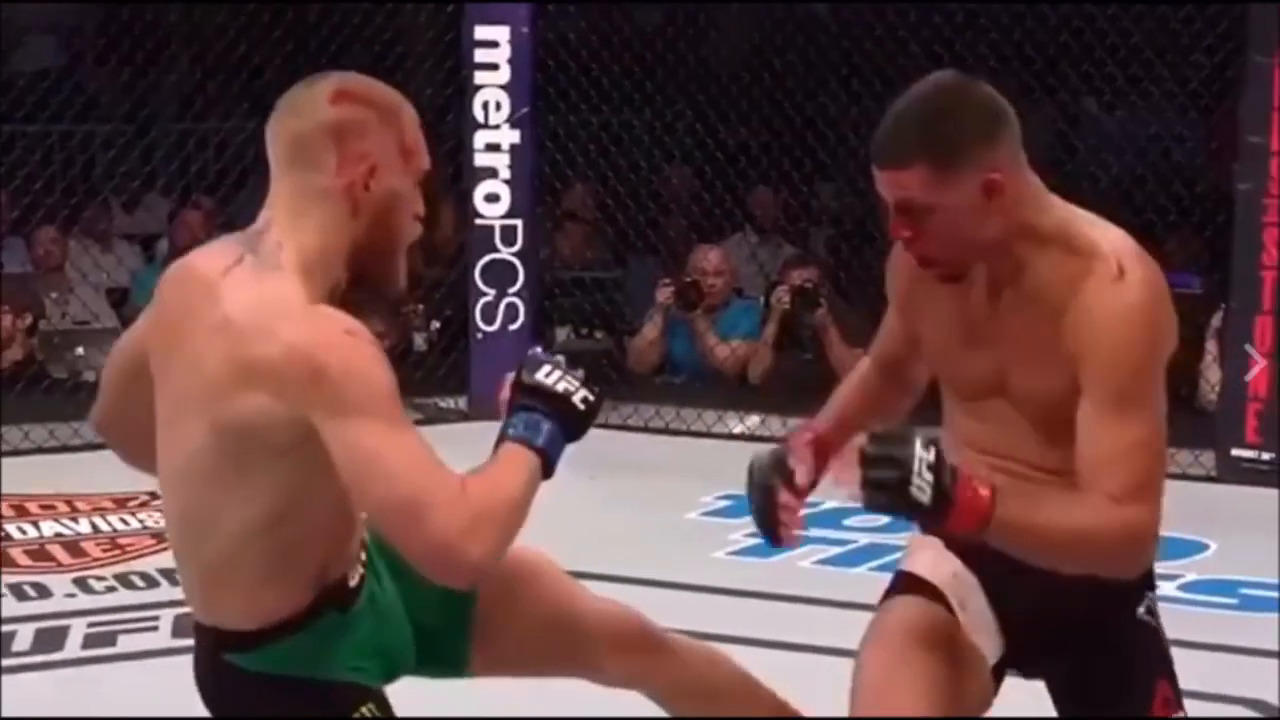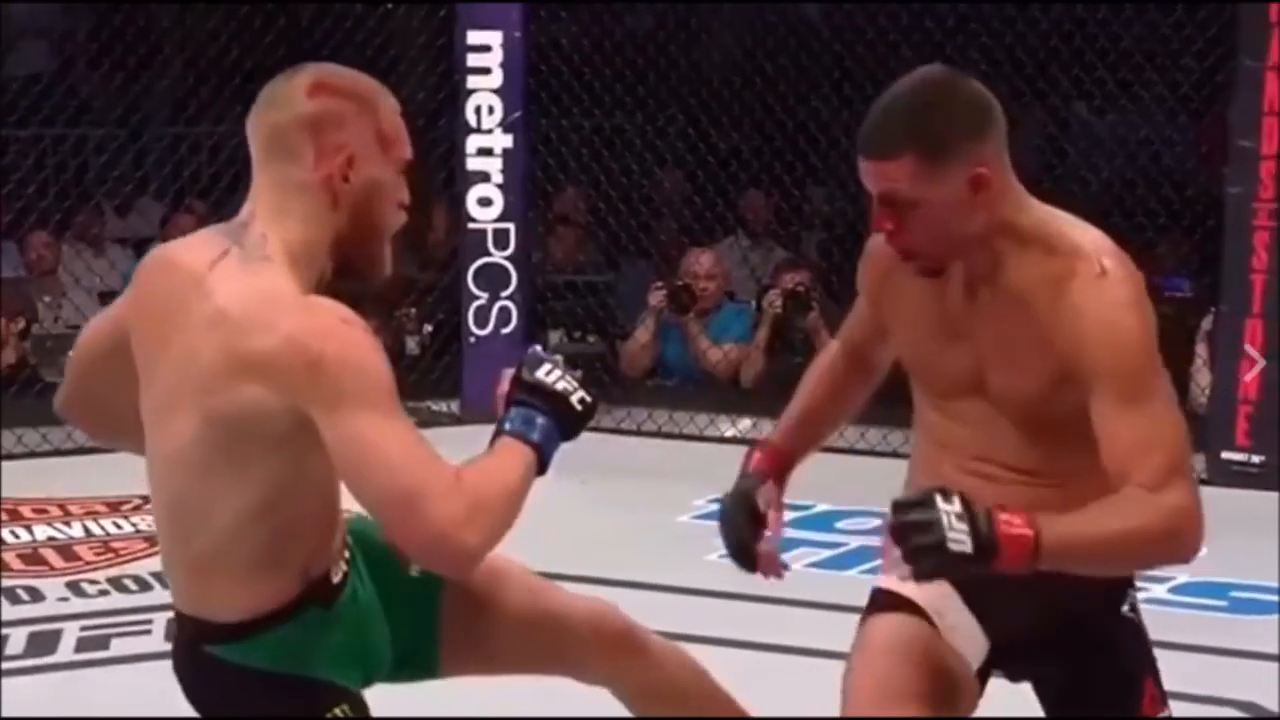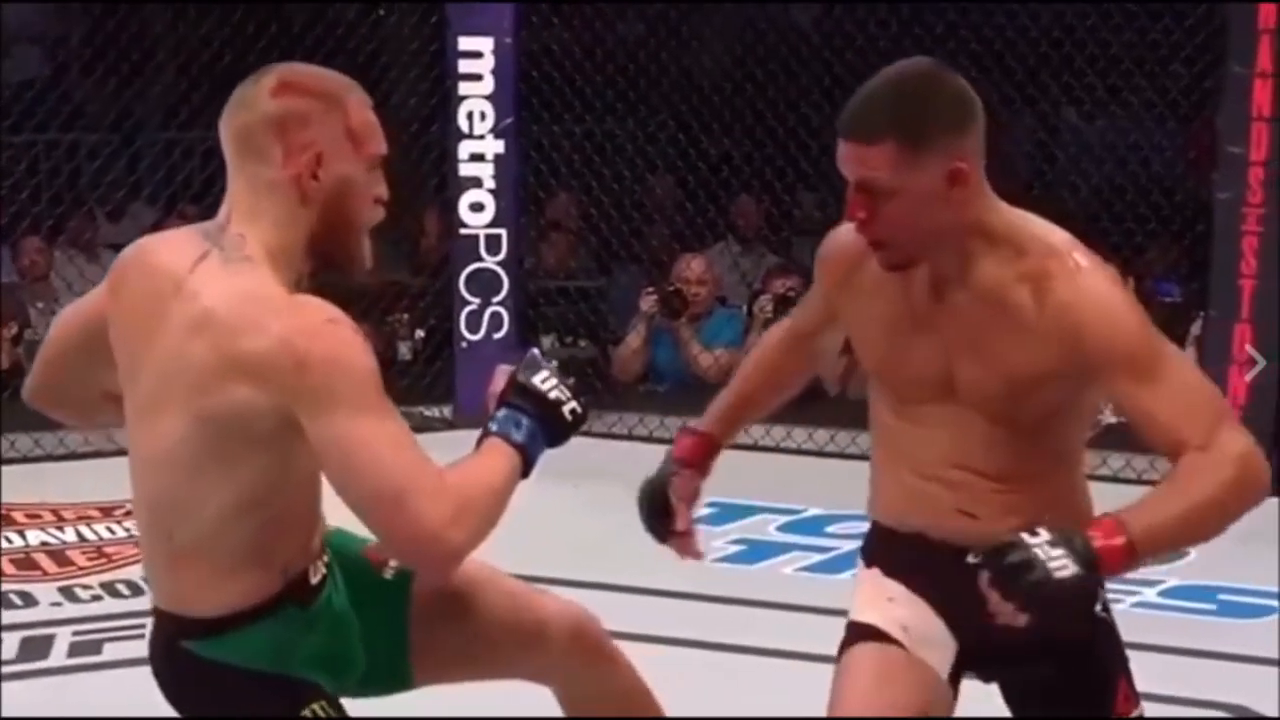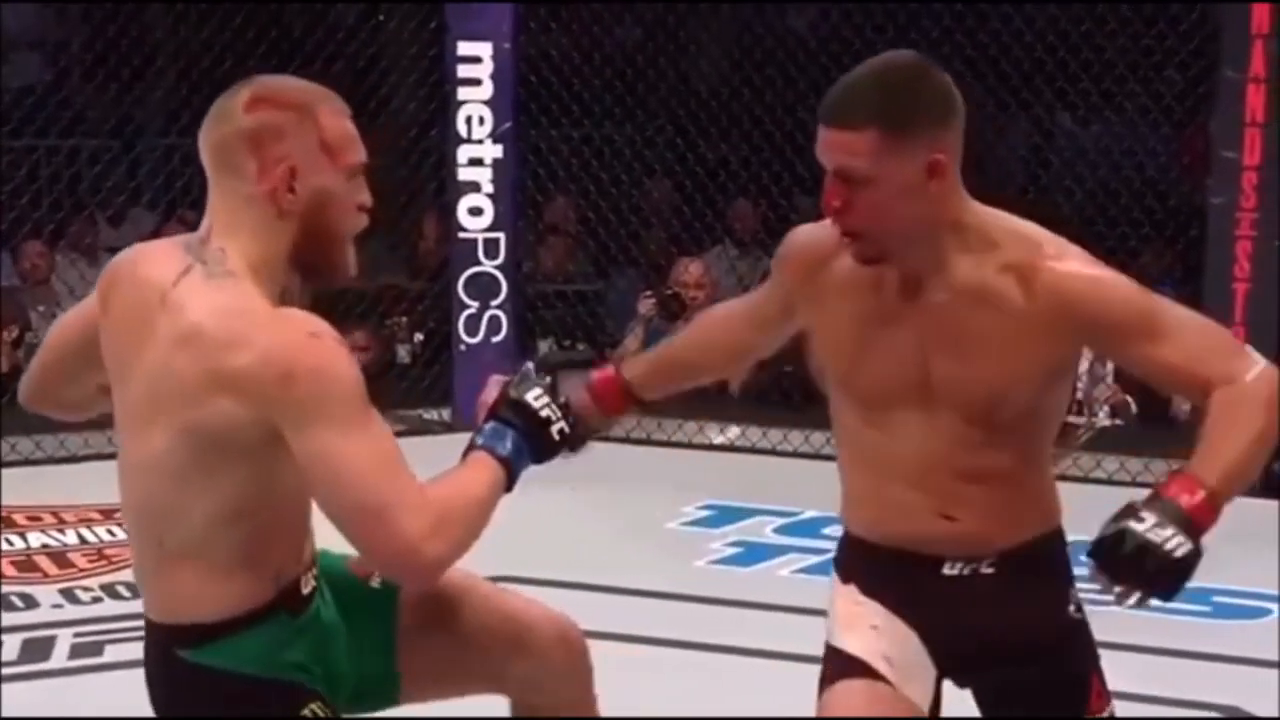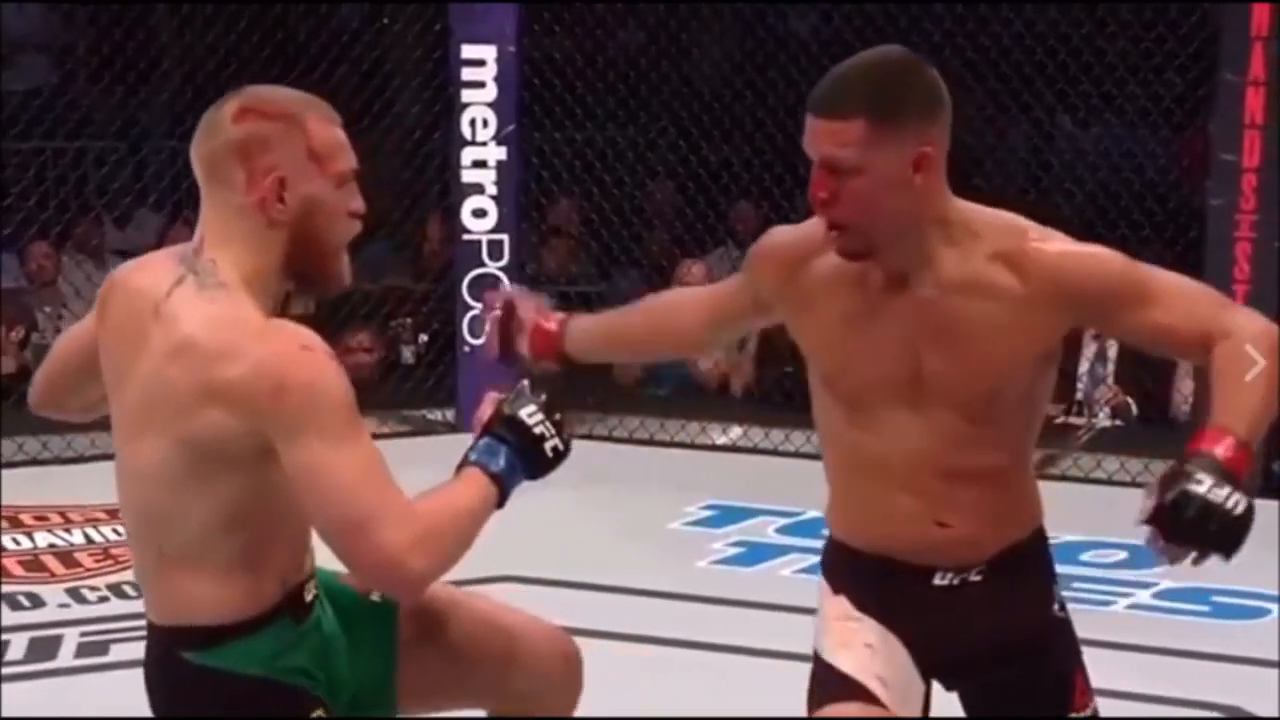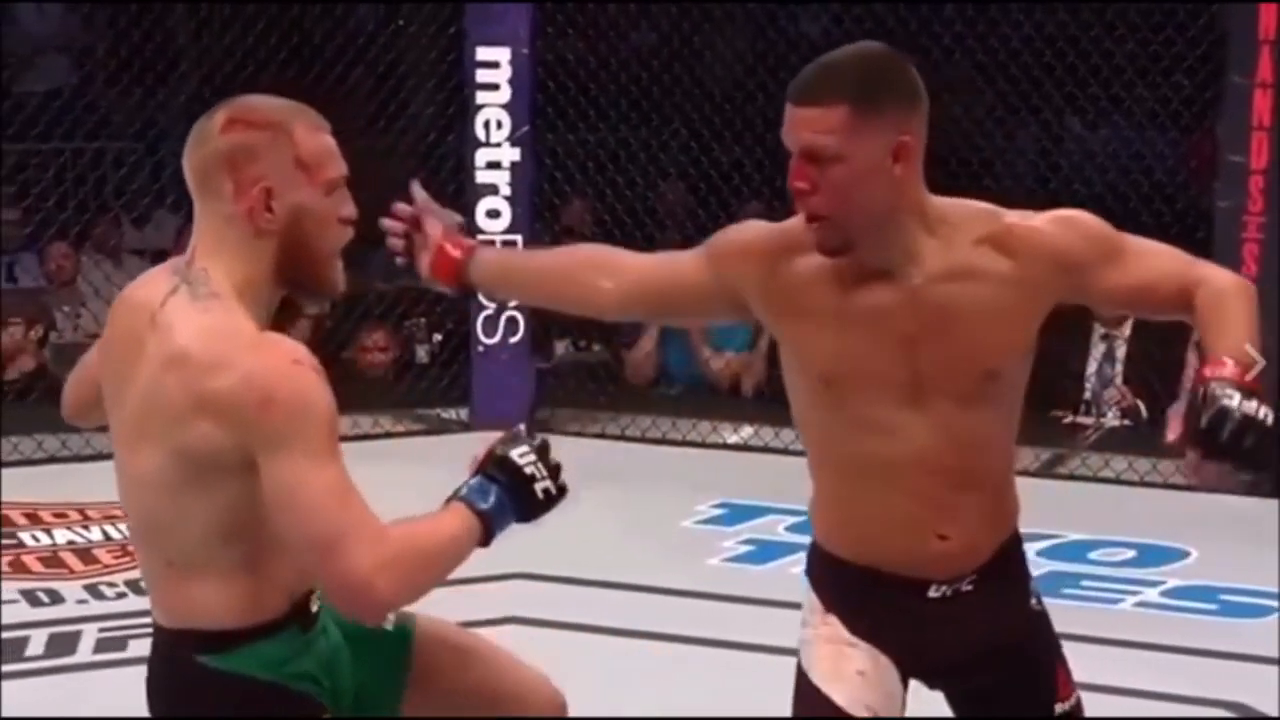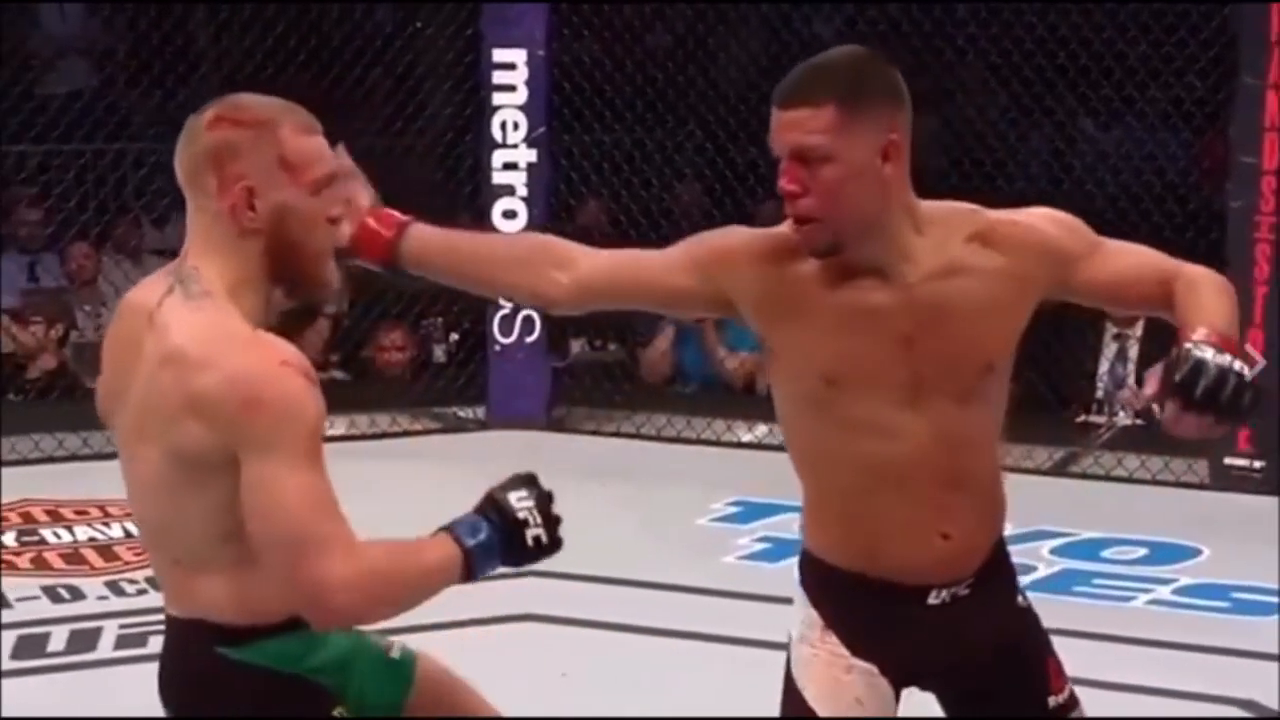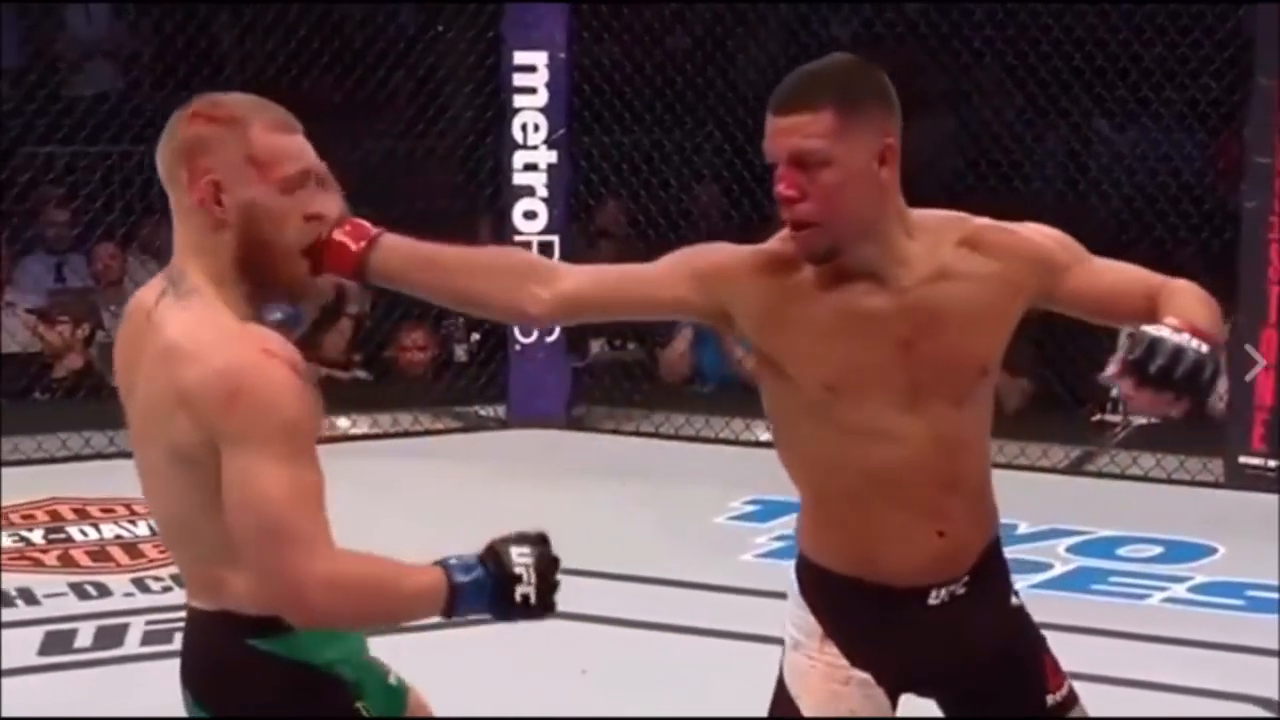
dt=0.3s
person 1, frame 1
left shoulder: (1111, 292)
right shoulder: (919, 262)
left elbow: (1126, 534)
left wrist: (957, 501)
right wrist: (814, 445)
left hip: (1094, 577)
right hip: (962, 556)
person 1, frame 2
left shoulder: (1092, 291)
right shoulder: (892, 260)
left elbow: (1172, 520)
left wrist: (1000, 537)
right wrist: (772, 461)
left hip: (1077, 573)
right hip: (937, 570)
person 1, frame 3
left shoulder: (1068, 292)
right shoulder: (850, 258)
left elbow: (1233, 459)
right elbow: (798, 340)
left wrist: (1095, 550)
right wrist: (697, 447)
left hip: (1047, 586)
right hip: (906, 570)
person 1, frame 4
left shoulder: (1052, 284)
right shoulder: (813, 261)
right elbow: (743, 325)
left wrist: (1182, 509)
right wrist: (617, 388)
left hip: (1023, 585)
right hip: (880, 586)
person 1, frame 5
left shoulder: (1041, 272)
right shoulder: (794, 265)
right elbow: (697, 317)
right wrist: (553, 334)
left hip: (1008, 588)
right hip: (868, 591)
person 1, frame 6
left shoulder: (1028, 252)
right shoulder: (768, 264)
right elbow: (617, 282)
right wrist: (461, 261)
left hip: (992, 593)
right hip: (854, 602)
person 1, frame 7
left shoulder: (1015, 249)
right shoulder: (757, 271)
left elbow: (1192, 284)
right elbow: (565, 275)
left wrist: (1210, 347)
right wrist: (389, 236)
left hip: (982, 596)
right hip: (850, 608)
person 1, frame 8
left shoulder: (1001, 258)
right shoulder: (750, 283)
left elbow: (1174, 296)
right elbow: (548, 291)
left wrist: (1182, 337)
right wrist: (353, 250)
left hip: (978, 597)
right hip: (845, 612)
person 2, frame 1
left shoulder: (199, 275)
right shoulder: (313, 344)
left elbow: (116, 422)
right elbow: (460, 547)
right wrist: (534, 434)
right hip: (287, 663)
left knee: (624, 640)
person 2, frame 2
left shoulder: (175, 266)
right shoulder: (309, 335)
left elbow: (82, 402)
right elbow: (451, 536)
right wrist: (531, 430)
right hip: (269, 659)
left knee: (602, 637)
person 2, frame 3
left shoulder: (152, 263)
right shoulder: (297, 334)
left elbow: (50, 388)
right elbow: (435, 535)
right wrist: (517, 432)
right hip: (247, 660)
left knee: (568, 640)
person 2, frame 4
left shoulder: (139, 274)
right shoulder: (283, 347)
left elbow: (43, 391)
right elbow: (416, 548)
right wrist: (503, 445)
left hip: (303, 600)
left knee: (552, 650)
person 2, frame 5
left shoulder: (141, 283)
right shoulder: (274, 357)
left elbow: (51, 393)
right elbow: (400, 559)
right wrist: (496, 458)
left hip: (297, 616)
left knee: (544, 663)
person 2, frame 6
left shoulder: (148, 299)
right shoulder: (263, 369)
left elbow: (80, 404)
right elbow: (368, 583)
right wrist: (489, 497)
left hip: (301, 632)
person 2, frame 7
left shoulder: (148, 304)
right shoulder: (256, 370)
left elbow: (113, 405)
right elbow: (334, 590)
right wrist: (479, 539)
left hip: (286, 649)
person 2, frame 8
left shoulder: (155, 308)
right shoulder: (245, 363)
right elbow: (308, 587)
right wrist: (473, 581)
left hip: (269, 649)
right hip: (270, 669)
